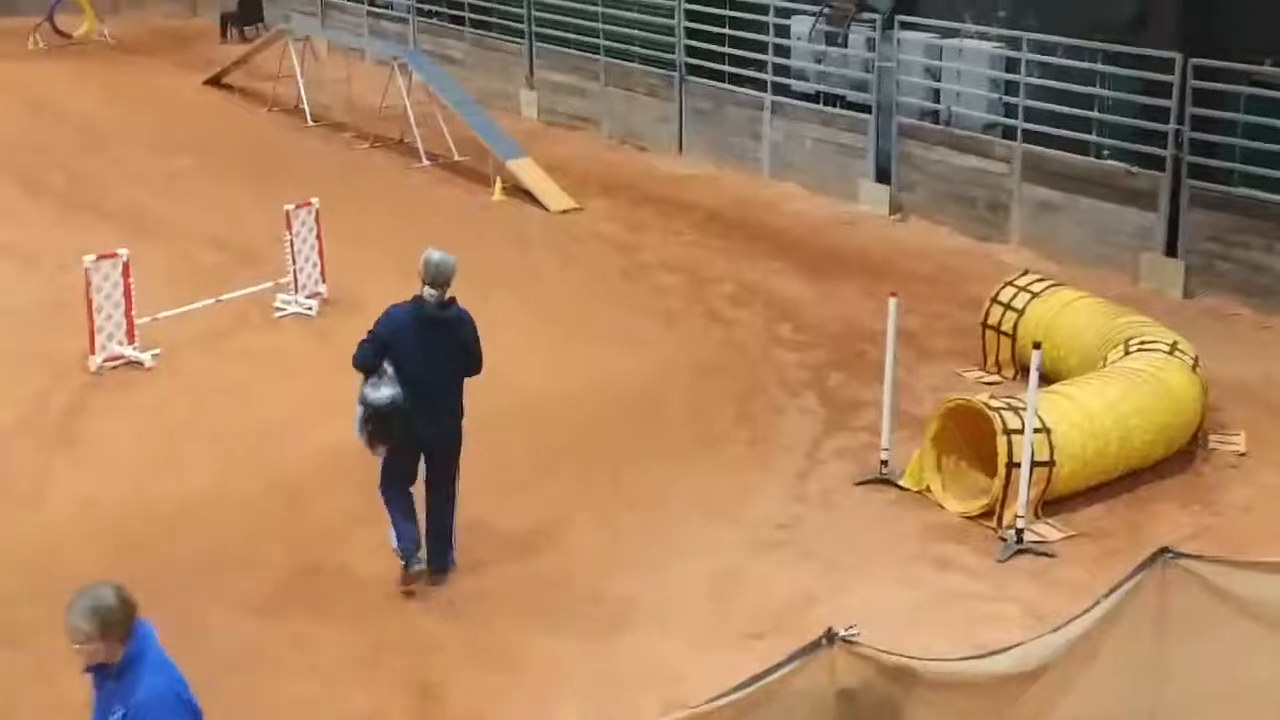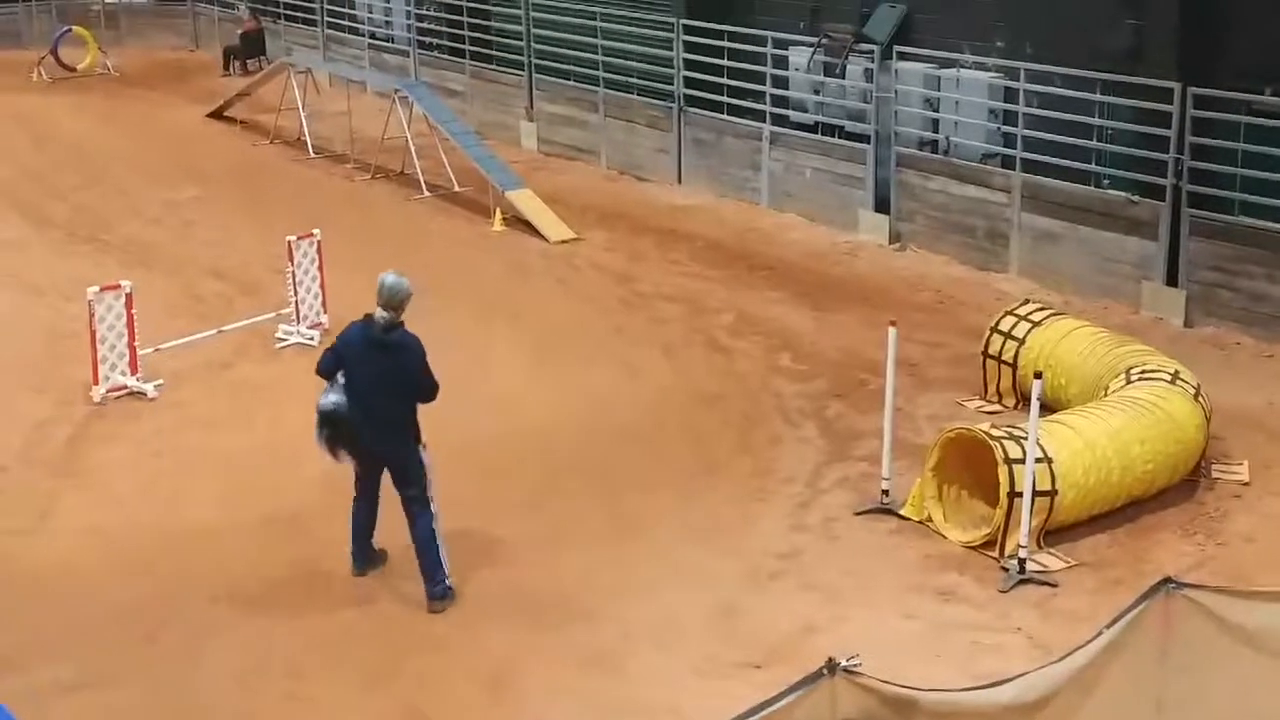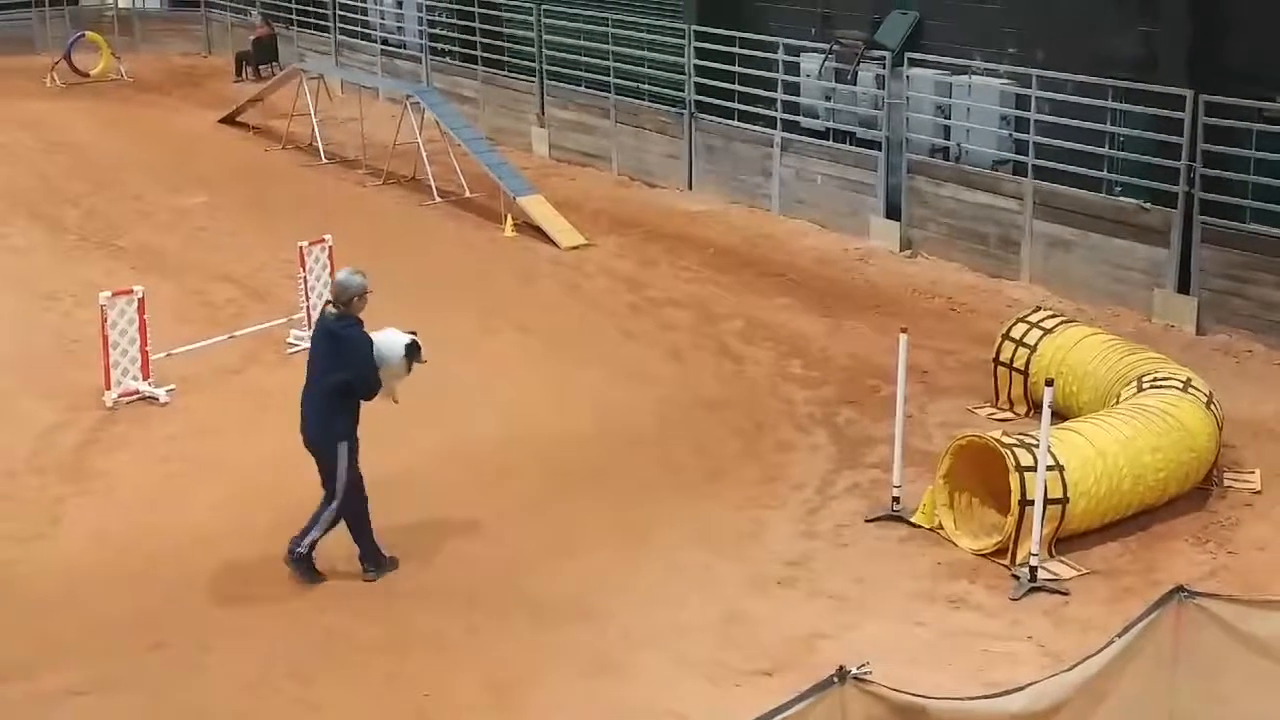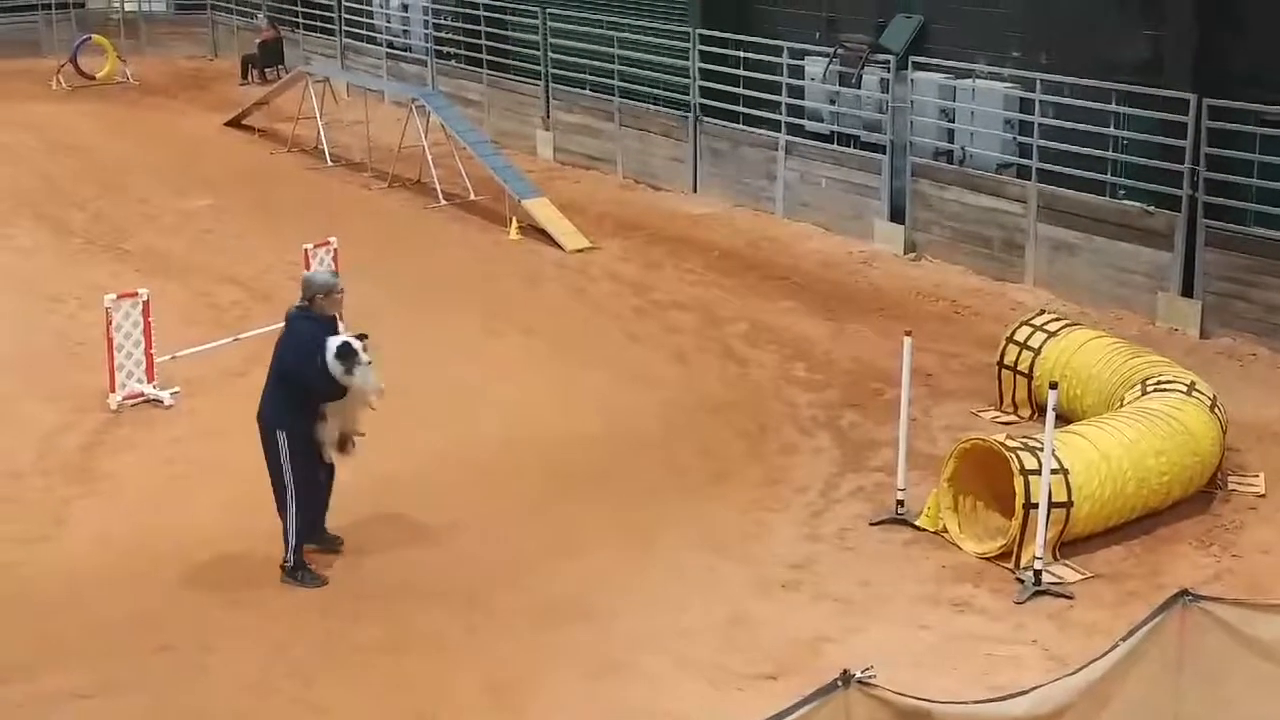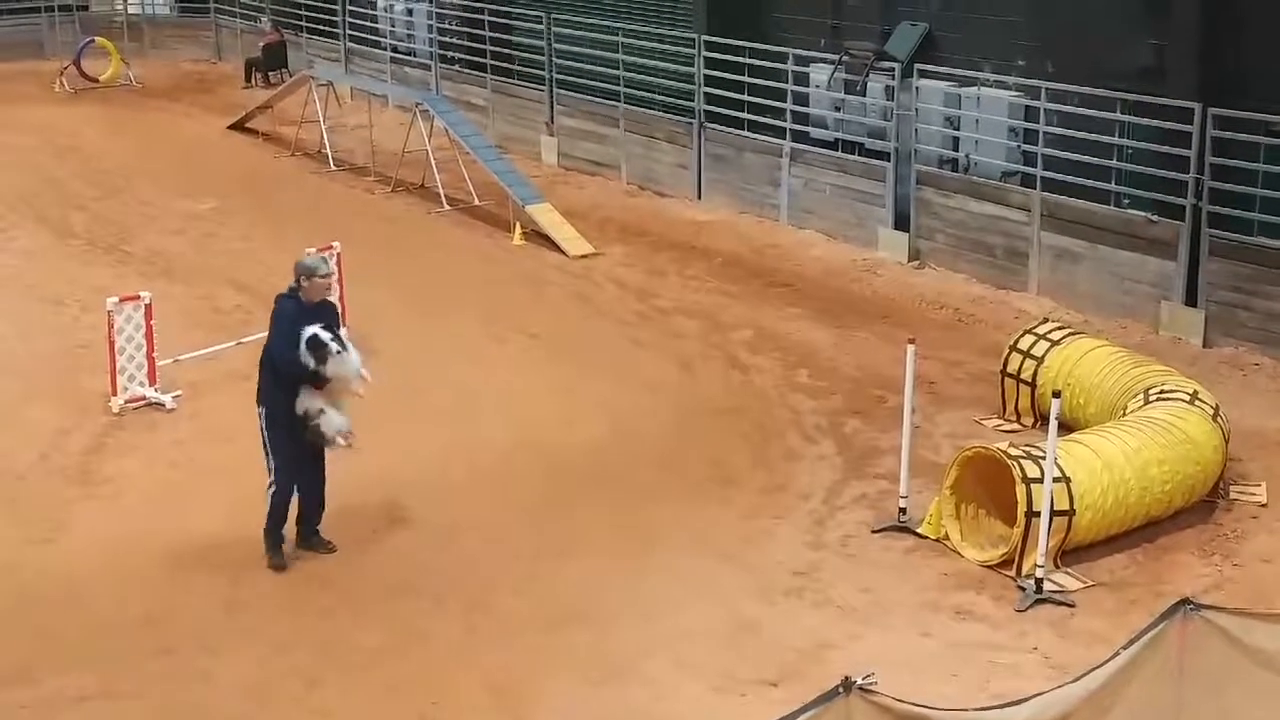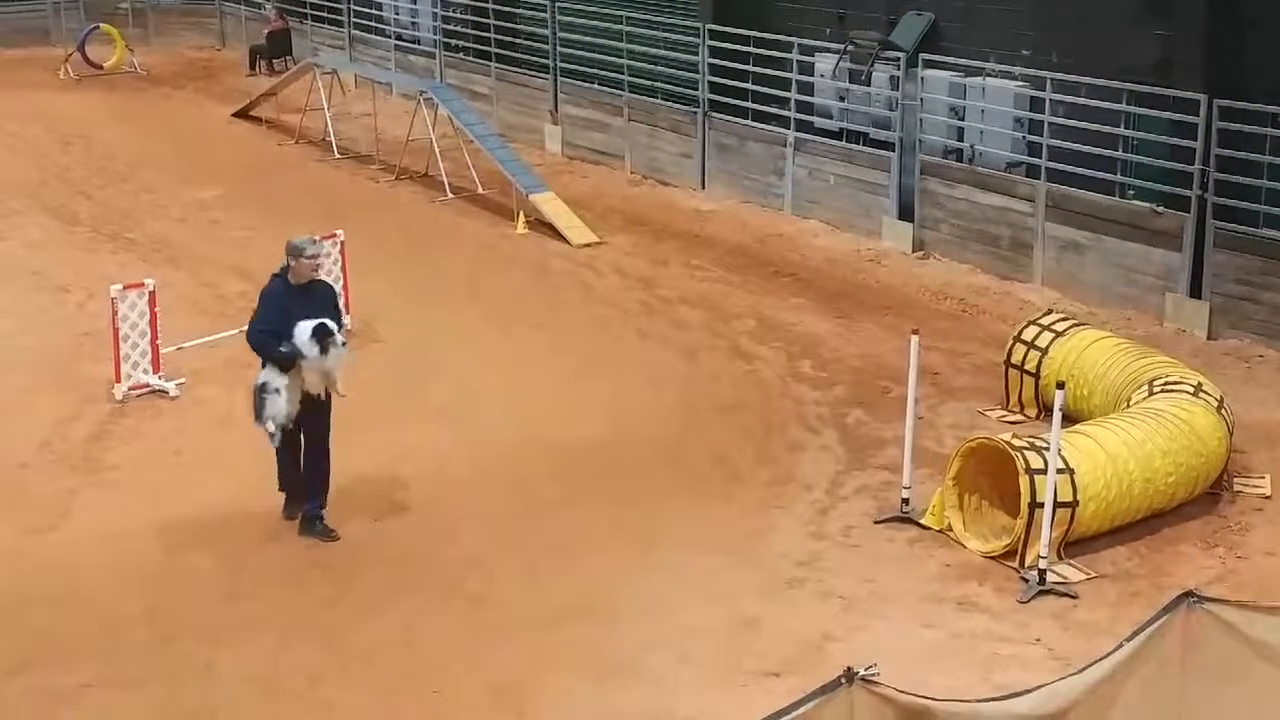
dt=0.4s
person 1, frame 1
left shoulder: (396, 317)
right shoulder: (462, 321)
left elbow: (363, 361)
right elbow: (473, 367)
left wrist: (388, 368)
left hip: (405, 422)
right hip: (447, 422)
left knee: (395, 486)
right knee: (442, 491)
left ankle: (411, 557)
right ankle: (438, 564)
person 1, frame 2
left shoulder: (352, 334)
right shoulder: (408, 344)
left elbow: (324, 369)
right elbow: (427, 392)
left hip: (361, 435)
right hip: (401, 439)
left knee: (365, 493)
right knee: (420, 508)
left ankle: (362, 558)
right ankle: (438, 588)
person 1, frame 3
left shoulder: (325, 324)
right shoulder: (356, 339)
right elbow: (368, 389)
right wrist: (381, 371)
left hip: (315, 423)
right hip: (334, 429)
left knee: (347, 491)
right knee: (340, 498)
left ankle: (372, 559)
right ankle: (300, 552)
person 1, frame 4
left shoulder: (322, 323)
right shoulder: (305, 333)
left elbow: (321, 373)
right elbow: (318, 386)
right wrist: (344, 387)
left hip: (301, 415)
right hip: (282, 419)
left knee: (321, 471)
right knee: (295, 491)
left ankle: (314, 532)
right ankle: (293, 565)
person 1, frame 5
left shoulder: (328, 311)
right shoulder: (286, 312)
right elbow: (284, 361)
left wrist: (328, 376)
right wrist: (320, 378)
right hip: (278, 402)
left knee: (313, 470)
right knee: (284, 472)
left ankle: (308, 531)
right ankle: (273, 539)
person 1, frame 6
left shoulder: (325, 292)
right shoulder: (274, 292)
right elbow: (256, 337)
right wrist: (288, 359)
left knee: (317, 446)
right knee: (285, 443)
left ankle: (312, 516)
right ankle: (291, 496)
